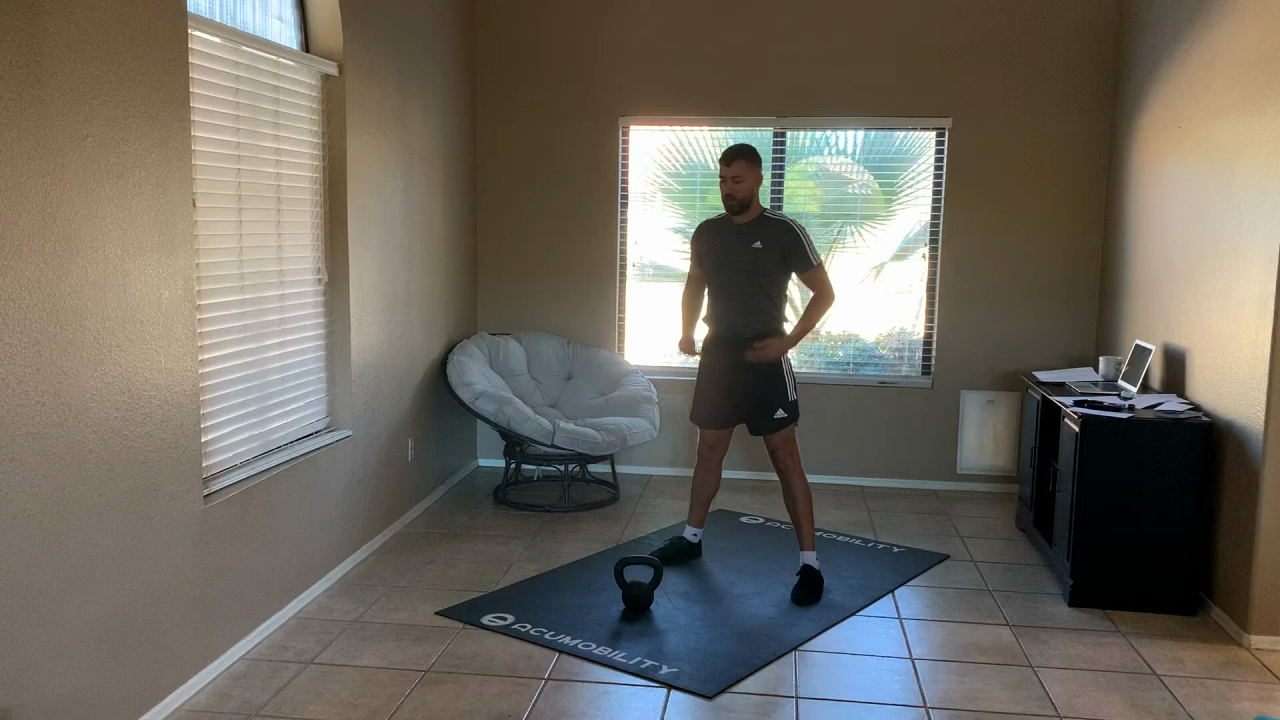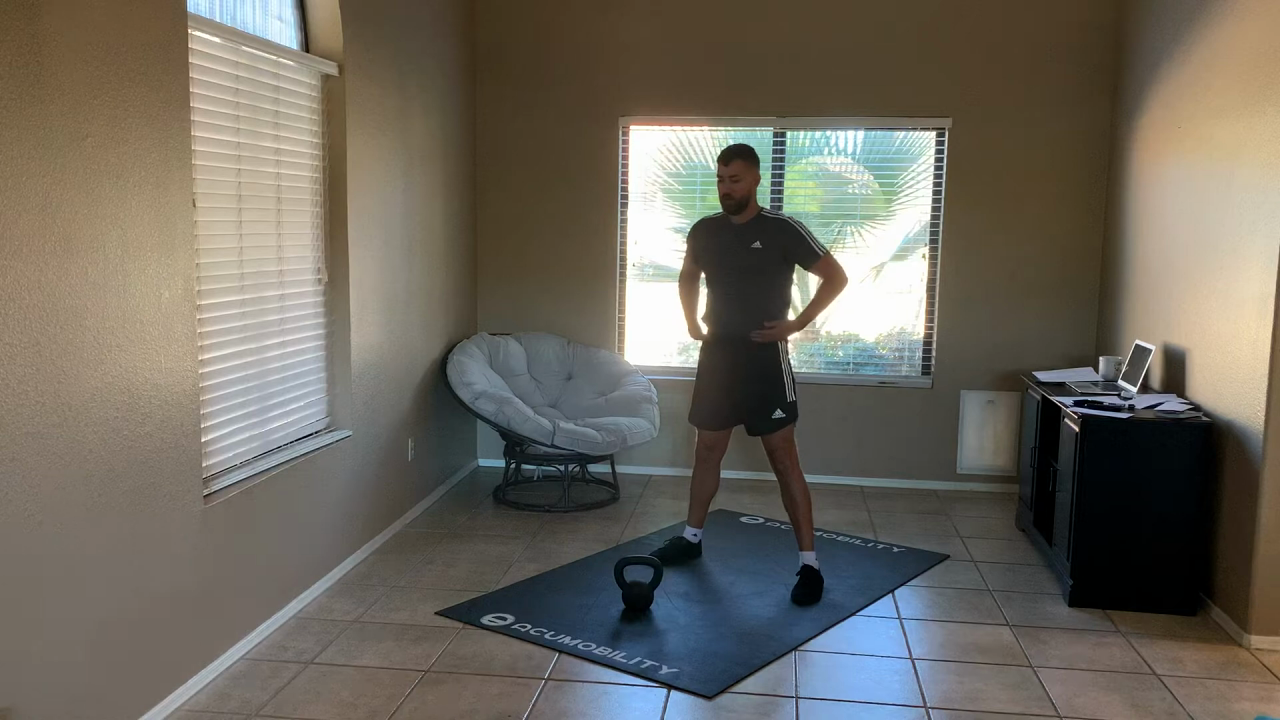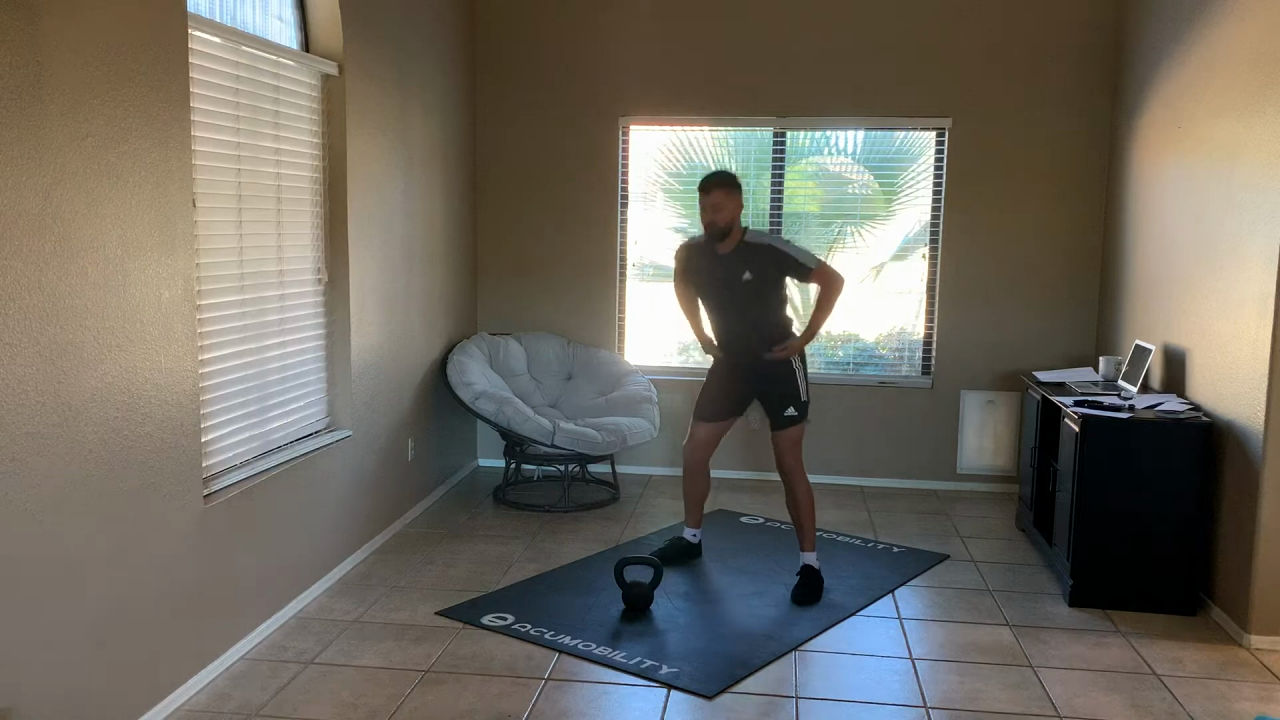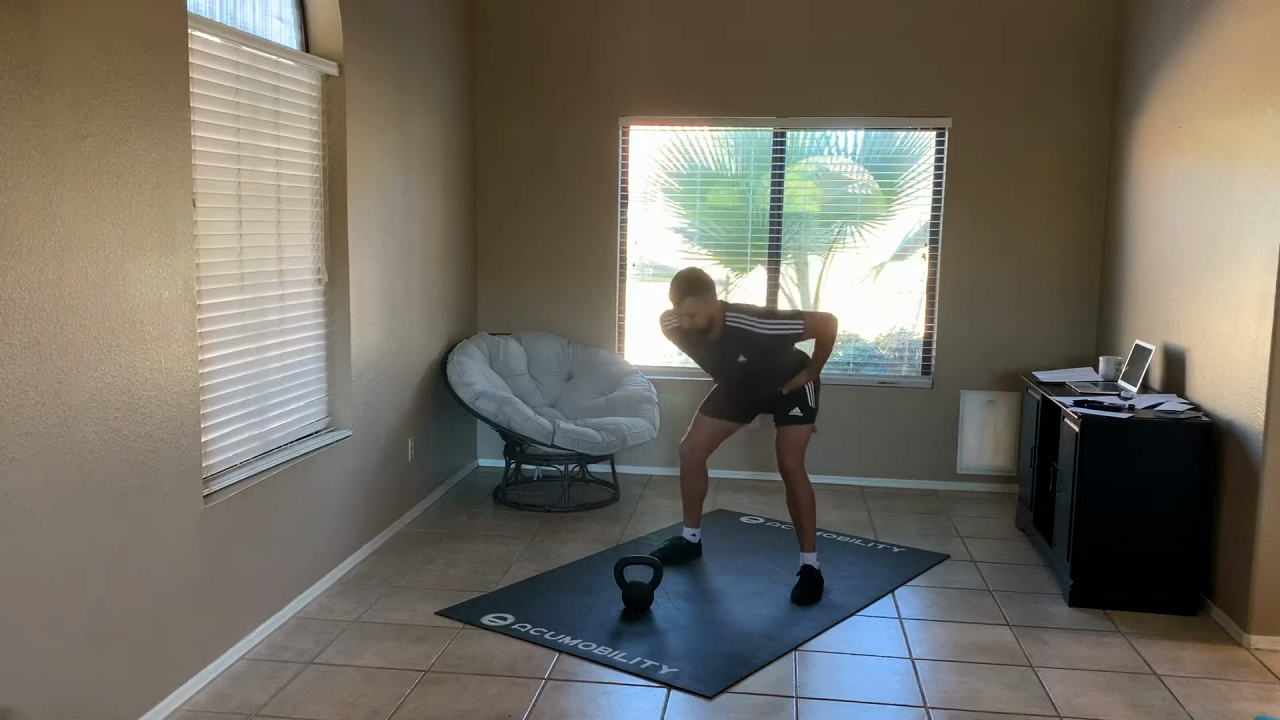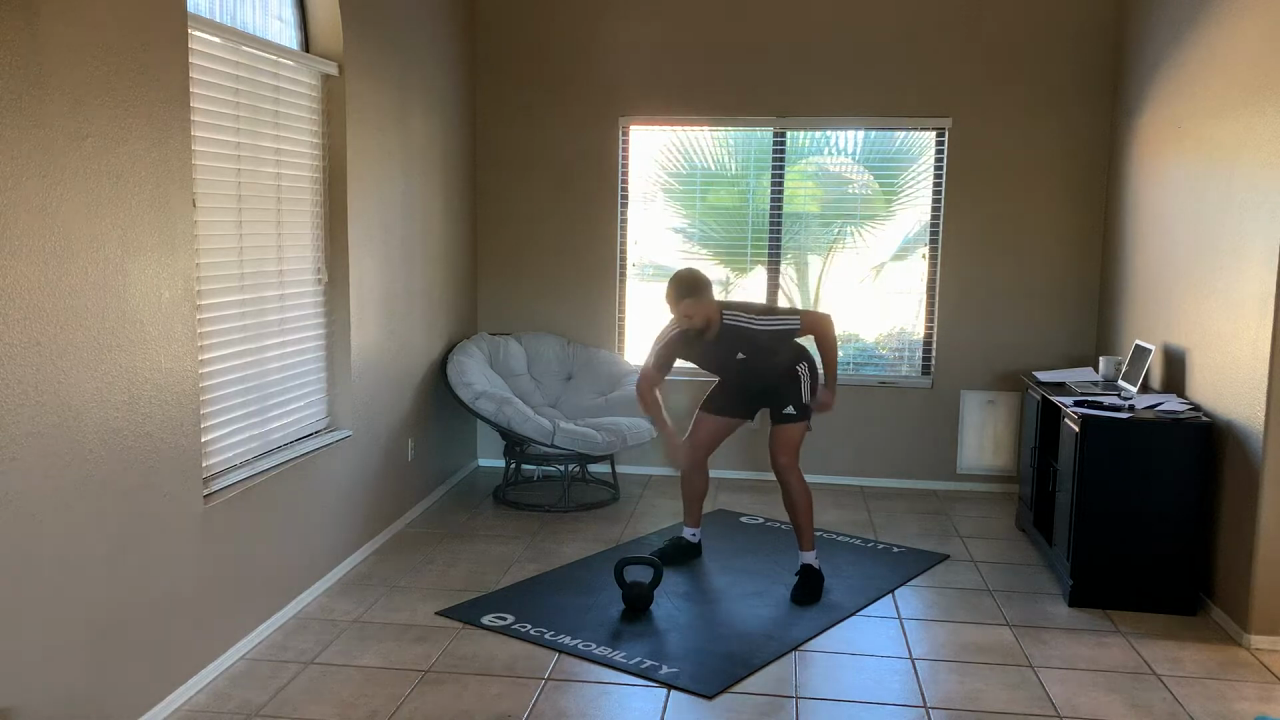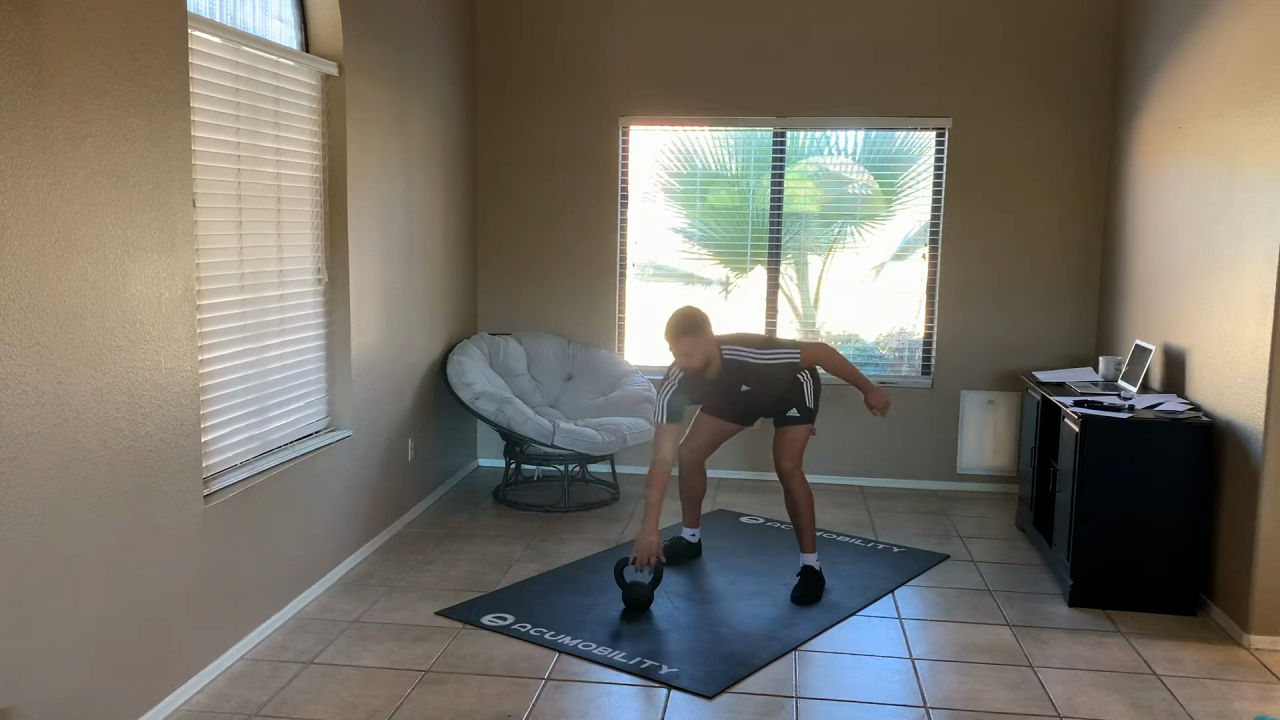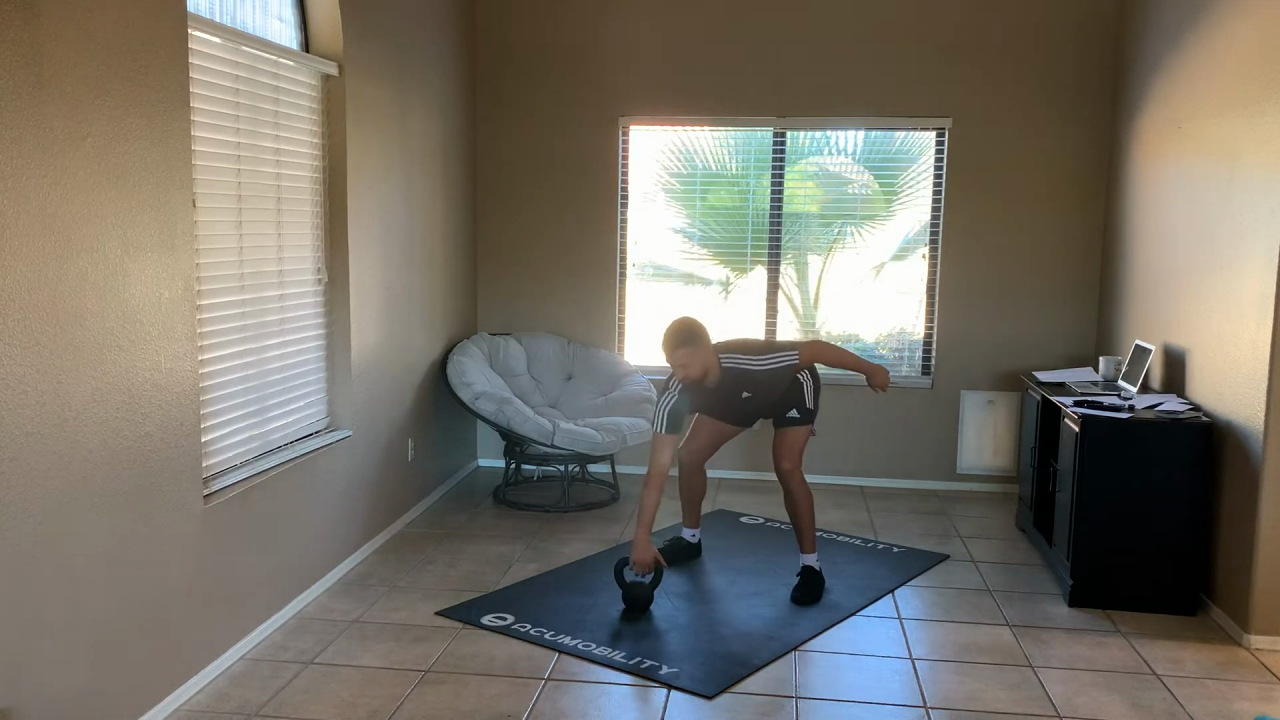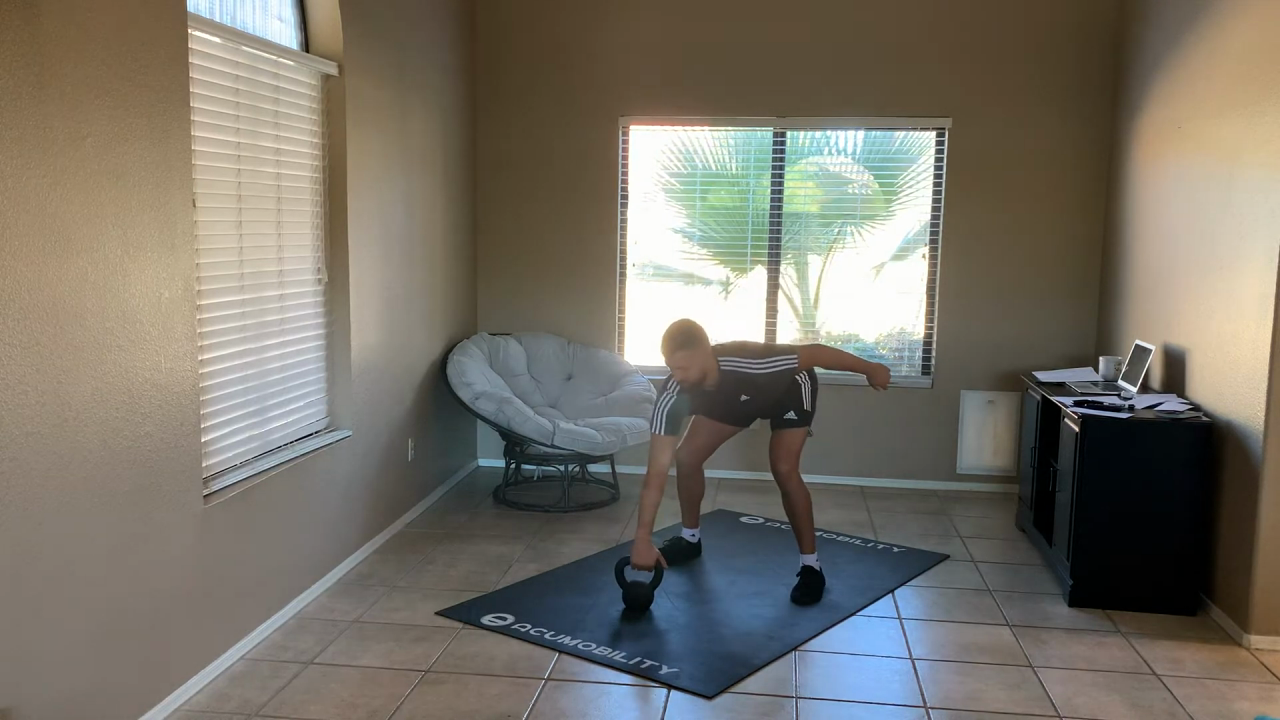
dt=0.3s
person 1, frame 1
left shoulder: (783, 231)
right shoulder: (707, 232)
left elbow: (823, 292)
right elbow: (695, 285)
left wrist: (789, 339)
right wrist: (687, 330)
left hip: (764, 358)
right hip: (717, 353)
left knee: (784, 458)
right knee: (708, 450)
left ankle: (809, 563)
right ankle: (692, 537)
person 1, frame 2
left shoulder: (782, 230)
right shoulder: (704, 231)
left elbow: (836, 277)
right elbow: (688, 276)
left wrist: (798, 323)
right wrist: (690, 319)
left hip: (765, 356)
right hip: (716, 353)
left knee: (783, 458)
right knee: (707, 452)
left ankle: (809, 563)
right ankle: (692, 537)
person 1, frame 3
left shoulder: (769, 250)
right shoulder: (691, 253)
left elbow: (832, 281)
right elbow: (684, 289)
left wrist: (805, 340)
right wrist: (702, 337)
left hip: (779, 364)
right hip: (730, 363)
left knee: (787, 461)
right knee: (694, 450)
left ankle: (809, 563)
right ankle: (690, 539)
person 1, frame 4
left shoulder: (755, 326)
right shoulder: (677, 324)
left elbow: (827, 324)
left wrist: (811, 372)
left hip: (788, 385)
right hip: (737, 388)
left knee: (790, 465)
right knee: (691, 450)
left ankle: (810, 566)
right ankle: (691, 539)
person 1, frame 5
left shoulder: (751, 320)
right shoulder: (676, 336)
left elbow: (822, 322)
right elbow: (646, 383)
left wrist: (829, 386)
right wrist: (668, 433)
left hip: (788, 378)
right hip: (738, 382)
left knee: (784, 463)
right knee: (692, 450)
left ankle: (810, 565)
right ankle: (690, 539)
person 1, frame 6
left shoulder: (752, 355)
right shoulder: (676, 384)
left elbow: (821, 352)
right elbow: (663, 456)
left wrist: (868, 389)
right wrist: (648, 531)
left hip: (791, 387)
right hip: (736, 396)
left knee: (787, 466)
right knee: (690, 453)
left ankle: (811, 566)
right ankle: (690, 538)
person 1, frame 7
left shoulder: (750, 360)
right shoulder: (675, 395)
left elbow: (816, 349)
right elbow: (658, 468)
left wrist: (869, 369)
right wrist: (642, 538)
left hip: (792, 388)
left knee: (786, 468)
right knee: (689, 456)
left ankle: (811, 567)
right ankle: (690, 539)
person 1, frame 8
left shoulder: (749, 363)
right shoulder: (673, 397)
left elbow: (814, 353)
right elbow: (657, 469)
left wrist: (870, 369)
right wrist: (642, 539)
left hip: (789, 389)
left knee: (783, 469)
right knee: (686, 456)
left ankle: (811, 566)
right ankle: (690, 539)
